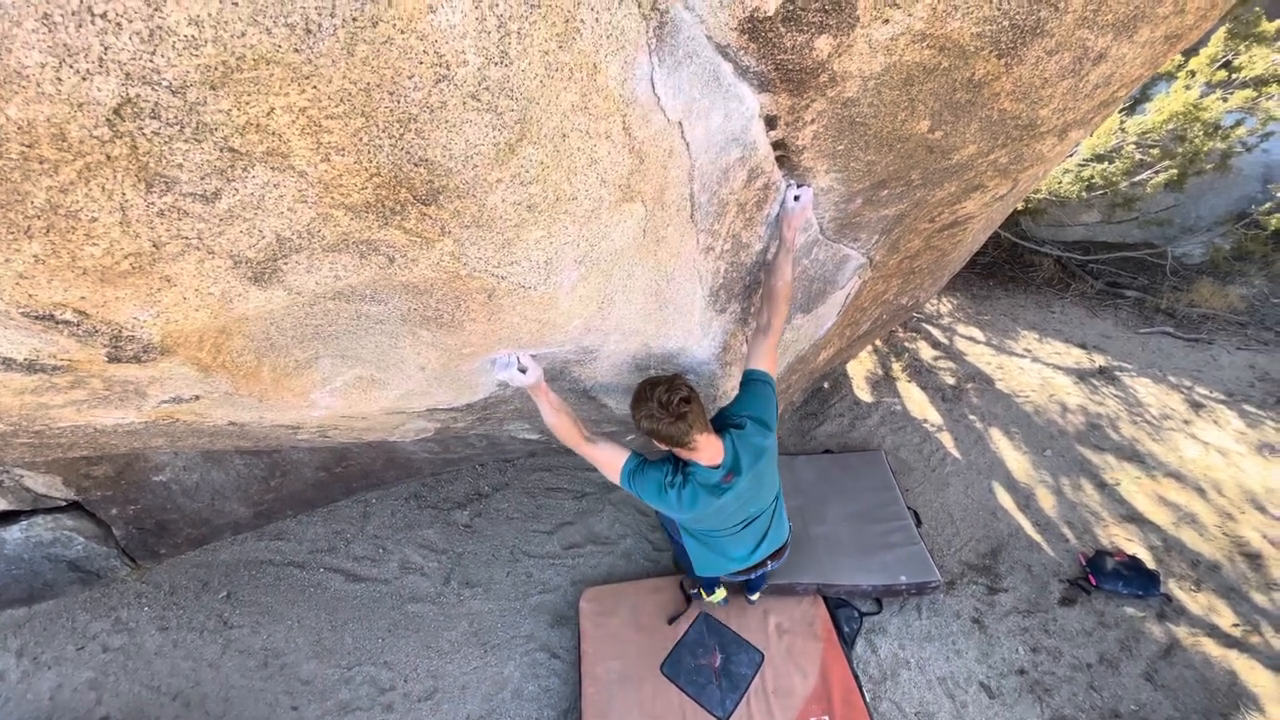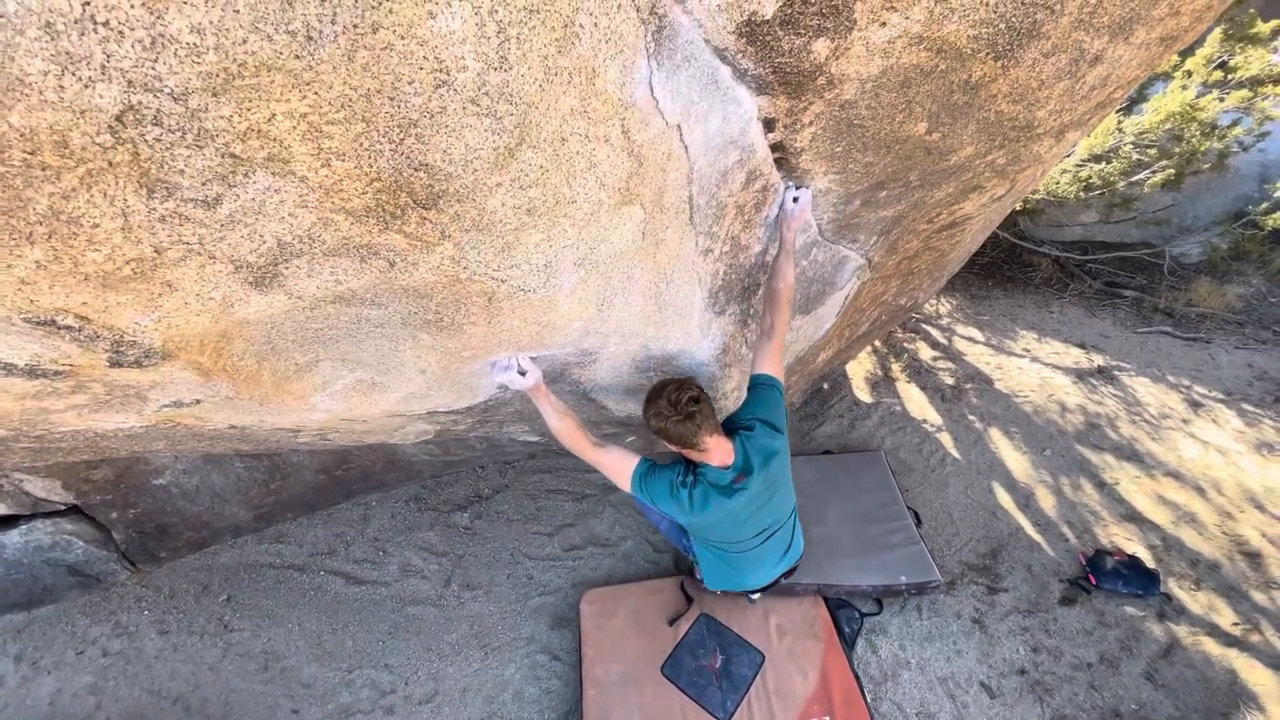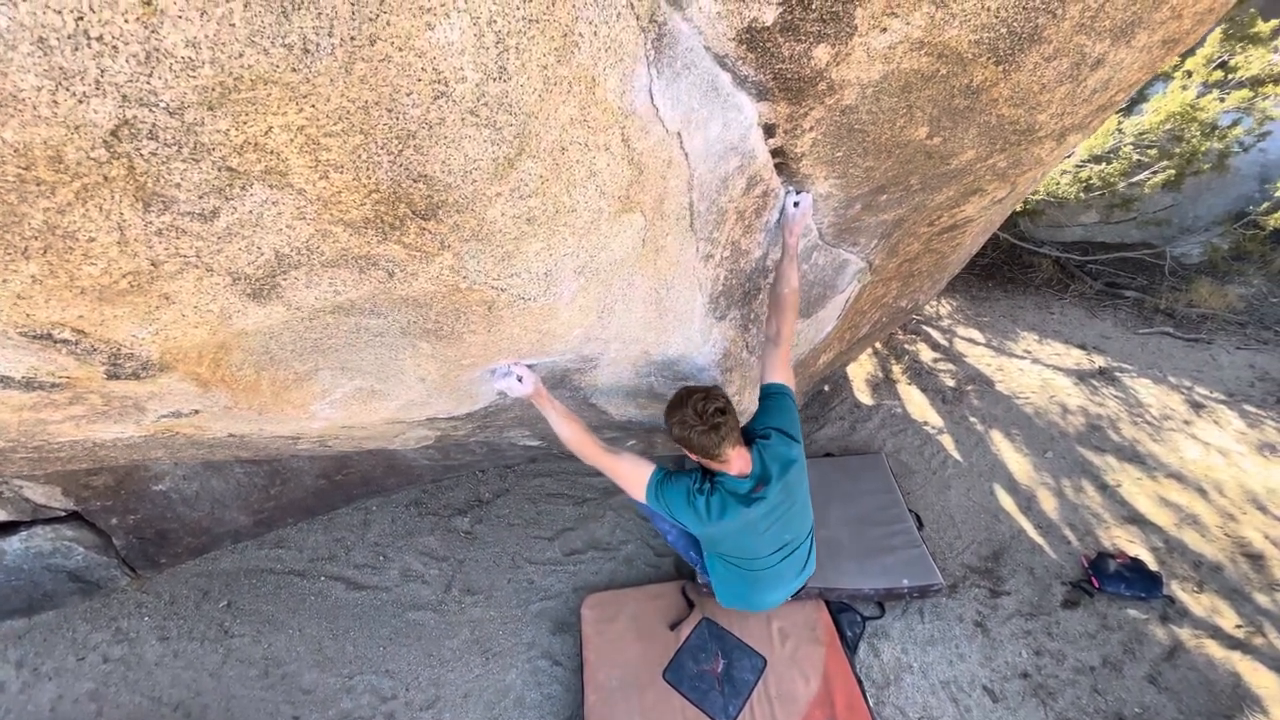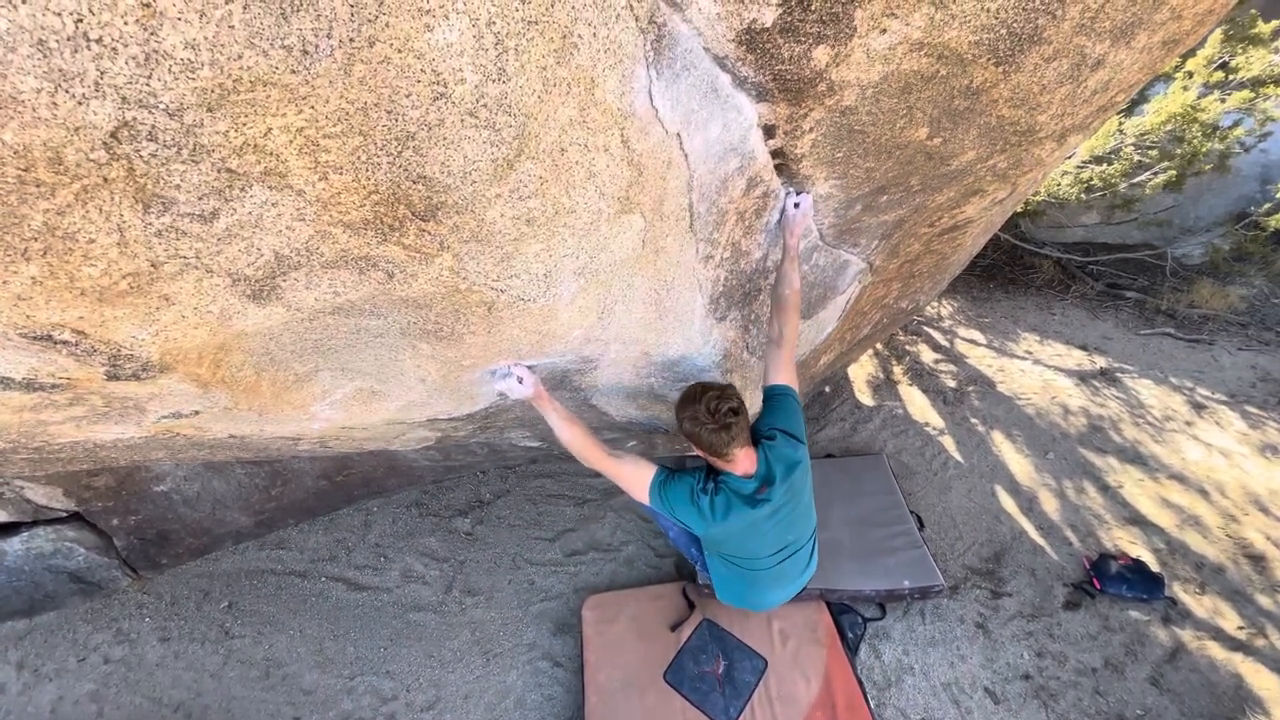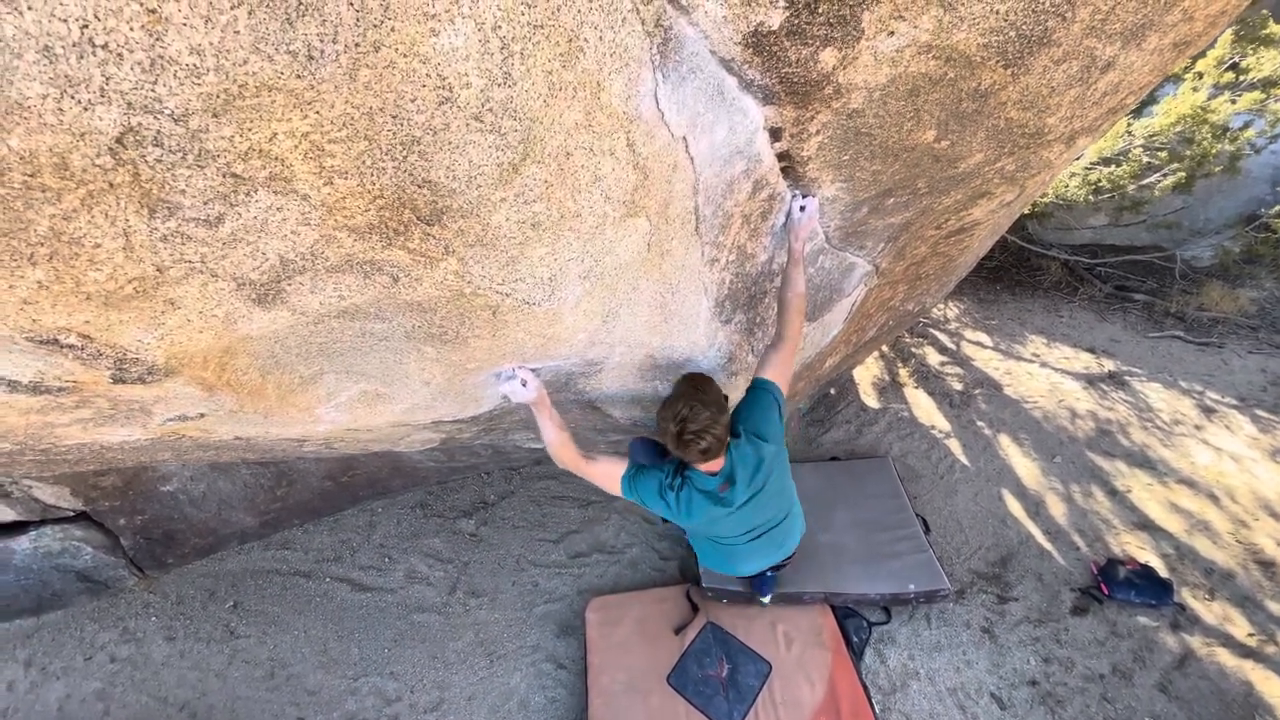
dt=0.5s
person 1, frame 1
left shoulder: (668, 488)
right shoulder: (754, 428)
left elbow: (583, 441)
right elbow: (768, 328)
left wrist: (536, 387)
right wrist: (788, 234)
left hip: (724, 561)
right hip: (774, 544)
left ankle: (710, 587)
right ankle: (754, 588)
person 1, frame 2
left shoulder: (681, 493)
right shoulder: (765, 430)
left elbow: (589, 448)
right elbow: (772, 329)
left wrist: (536, 390)
right wrist: (788, 236)
left hip: (734, 578)
right hip: (788, 559)
left knee: (645, 495)
person 1, frame 3
left shoulder: (697, 501)
right shoulder: (780, 440)
left elbow: (599, 455)
right elbow: (779, 336)
left wrist: (538, 395)
right wrist: (791, 239)
left hip: (746, 594)
right hip: (801, 570)
left knee: (643, 495)
left ankle: (711, 576)
person 1, frame 4
left shoulder: (699, 501)
right shoulder: (786, 442)
left elbow: (599, 457)
right elbow: (782, 337)
left wrist: (539, 397)
right wrist: (791, 243)
left hip: (748, 595)
right hip: (802, 571)
left knee: (658, 498)
left ankle: (712, 576)
person 1, frame 5
left shoulder: (671, 492)
right shoulder: (759, 434)
left elbow: (573, 460)
right elbow: (787, 335)
left wrist: (538, 400)
right wrist: (797, 243)
left hip: (731, 563)
right hip: (789, 543)
left knee: (640, 448)
right ankle: (765, 575)
